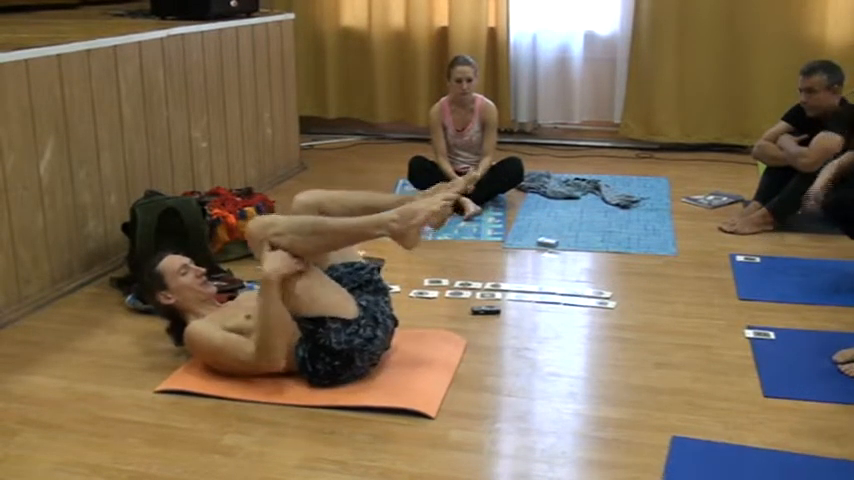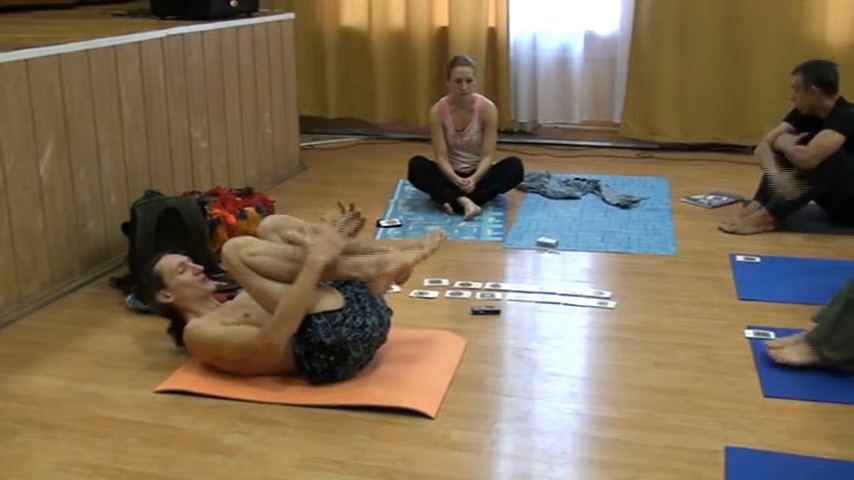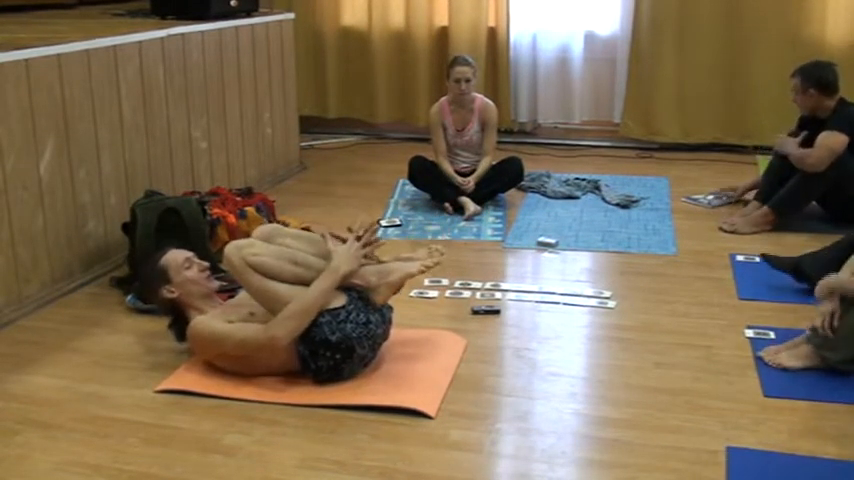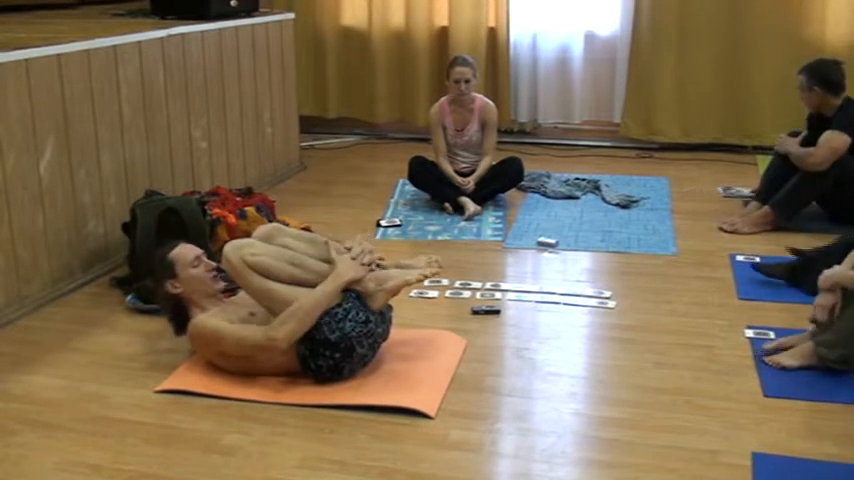
dt=0.5s
person 1, frame 1
left shoulder: (238, 303)
right shoulder: (199, 334)
right elbow: (269, 361)
right wrist: (269, 282)
left hip: (368, 311)
right hip: (343, 346)
left knee: (307, 203)
right knee: (262, 229)
left ankle: (417, 208)
right ankle: (399, 221)
person 1, frame 2
left shoulder: (235, 305)
right shoulder: (198, 333)
left elbow: (301, 295)
right elbow: (272, 341)
left wrist: (335, 239)
right wrist: (316, 262)
left hip: (361, 313)
right hip: (336, 339)
left knee: (272, 227)
right knee: (237, 250)
left ankle: (385, 256)
right ankle: (374, 266)
person 1, frame 3
left shoulder: (236, 305)
right shoulder: (201, 331)
right elbow: (274, 337)
left wrist: (349, 252)
right wrist: (336, 270)
left hip: (362, 315)
right hip: (338, 340)
left knee: (267, 235)
right knee: (239, 252)
left ankle: (374, 272)
right ankle: (371, 277)
person 1, frame 4
left shoulder: (238, 302)
right shoulder: (203, 329)
right elbow: (276, 338)
left wrist: (353, 255)
right wrist: (339, 277)
left hip: (360, 317)
right hip: (338, 341)
left knee: (268, 234)
right knee: (237, 252)
left ankle: (385, 271)
right ankle: (368, 283)
person 2, frame 1
right shoulder: (802, 111)
left elbow: (807, 161)
right elbow: (759, 149)
left wrist: (786, 143)
right wrist: (792, 156)
left knee: (822, 159)
right knee: (790, 153)
left ankle: (766, 217)
right ankle: (757, 208)
person 2, frame 2
right shoulder: (804, 113)
left elbow: (806, 158)
right elbow: (762, 147)
left wrist: (785, 143)
right wrist: (776, 174)
right hip: (834, 198)
left knee: (826, 157)
right knee: (790, 146)
left ankle: (767, 217)
right ankle: (757, 208)
person 2, frame 3
right shoulder: (810, 117)
left elbow: (814, 161)
left wrist: (790, 149)
right wrist: (748, 187)
right hip: (834, 197)
left knee: (825, 158)
right knee: (791, 145)
left ankle: (768, 216)
right ankle: (756, 207)
person 2, frame 4
right shoulder: (817, 116)
left elbow: (817, 160)
left wrist: (791, 148)
right hip: (835, 198)
left knee: (828, 158)
right knee: (792, 142)
left ankle: (768, 216)
right ankle: (756, 207)
person 3, frame 1
left shoulder: (488, 108)
right shoulder: (437, 111)
left elbow: (488, 155)
right elbow: (441, 156)
left wrist: (474, 178)
right wrist: (455, 179)
left hip: (479, 174)
right hip: (450, 175)
left knee: (515, 166)
right knee: (416, 165)
right ankle: (464, 201)
person 3, frame 2
left shoulder: (487, 108)
right shoulder: (437, 111)
left elbow: (488, 155)
right elbow: (441, 156)
left wrist: (474, 179)
right wrist: (455, 179)
left hip: (478, 174)
right hip: (451, 175)
left knee: (515, 166)
right knee: (416, 165)
left ankle: (453, 201)
right ankle: (464, 201)
person 3, frame 3
left shoulder: (487, 108)
right shoulder: (437, 110)
left elbow: (488, 155)
right elbow: (441, 156)
left wrist: (474, 179)
right wrist: (456, 179)
left hip: (479, 173)
right hip: (451, 175)
left knee: (515, 166)
right knee: (416, 165)
left ankle: (453, 200)
right ankle: (464, 200)
person 3, frame 4
left shoulder: (487, 108)
right shoulder: (437, 111)
left elbow: (488, 155)
right elbow: (441, 156)
left wrist: (474, 179)
right wrist: (455, 179)
left hip: (478, 173)
right hip: (451, 174)
left knee: (515, 166)
right knee: (416, 165)
left ankle: (453, 200)
right ankle: (464, 200)
